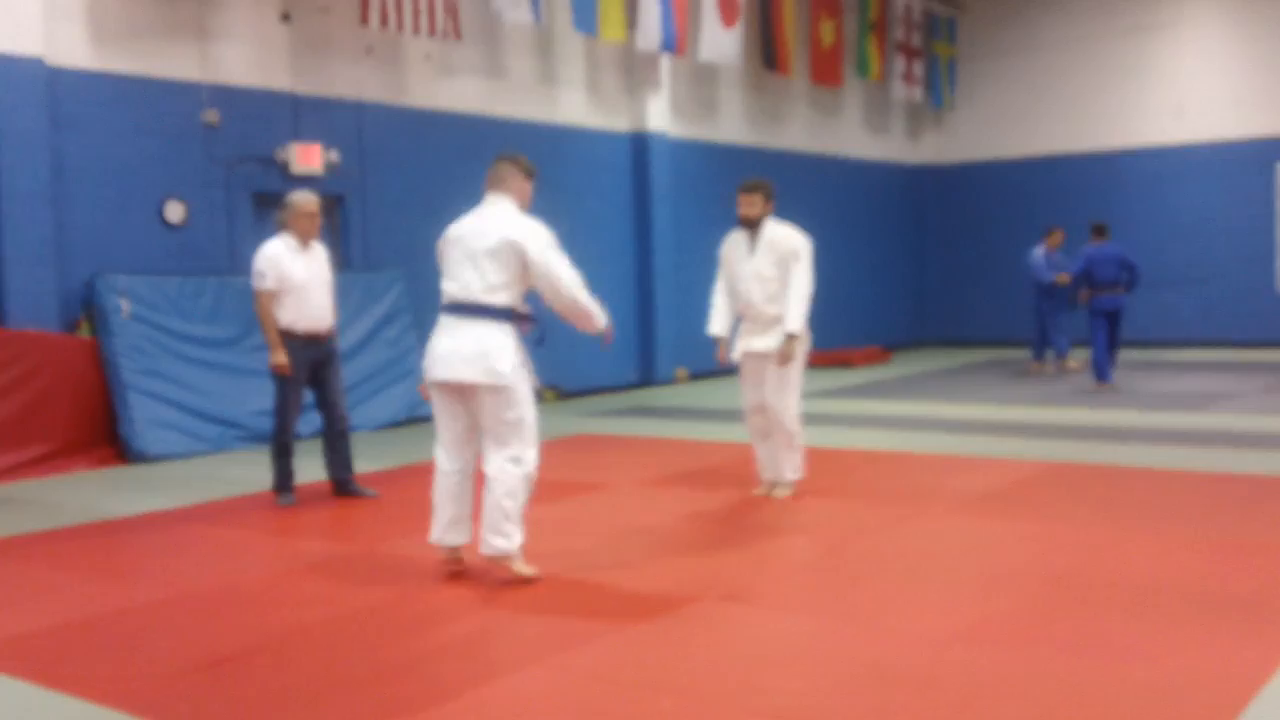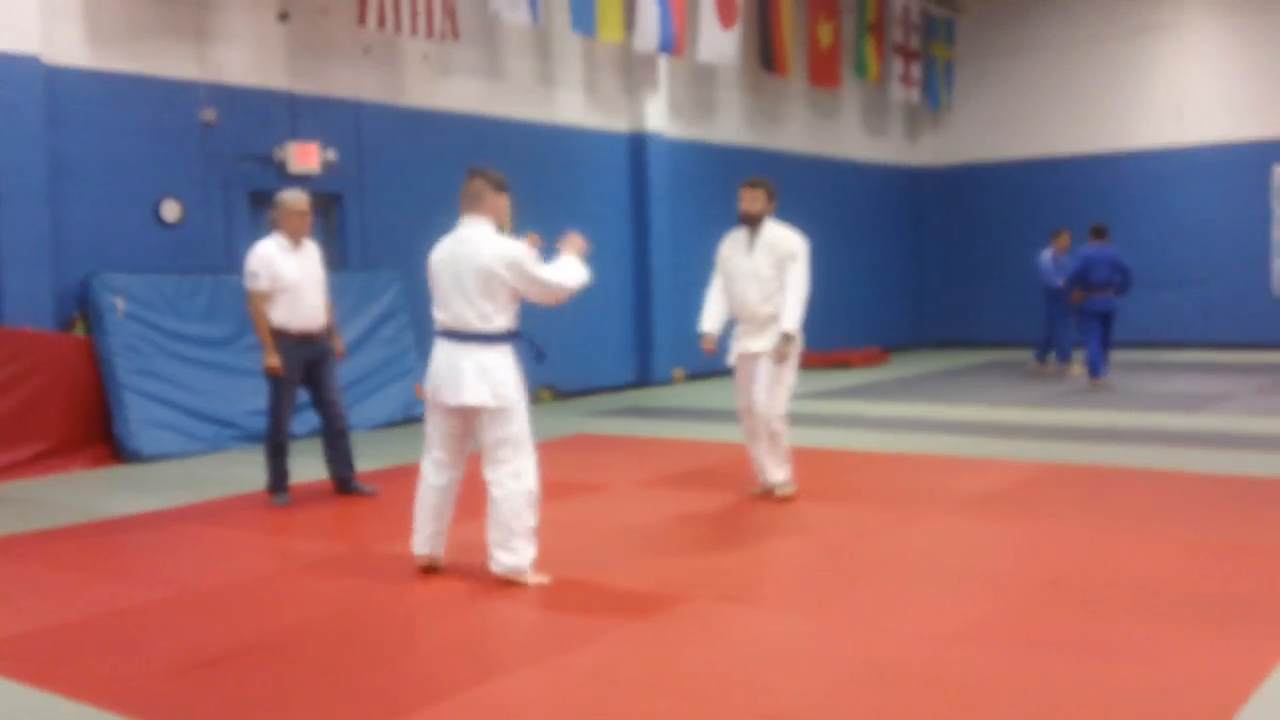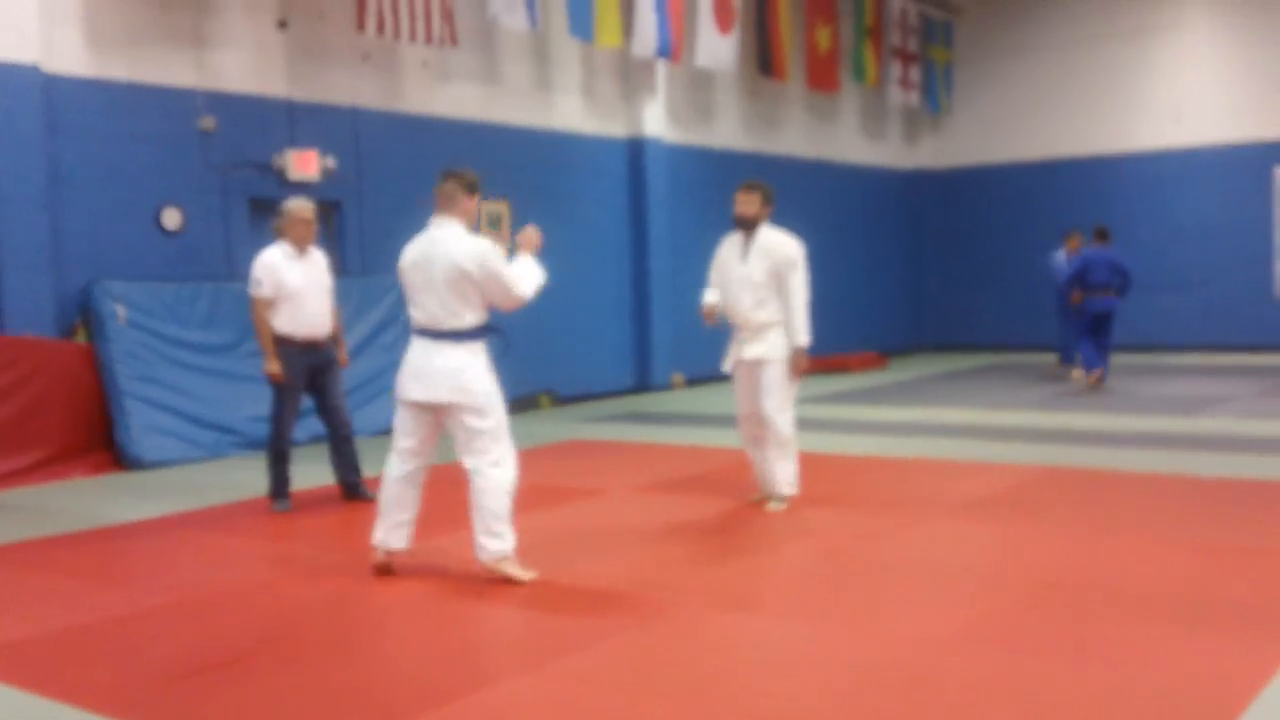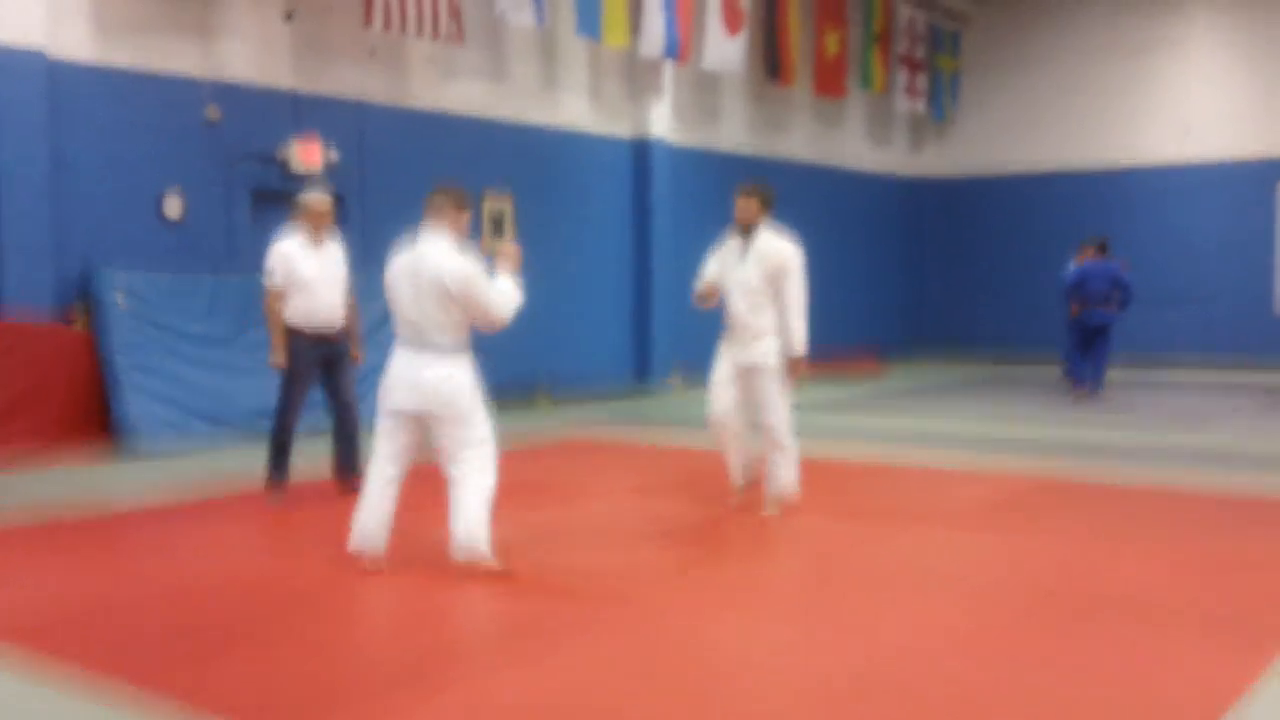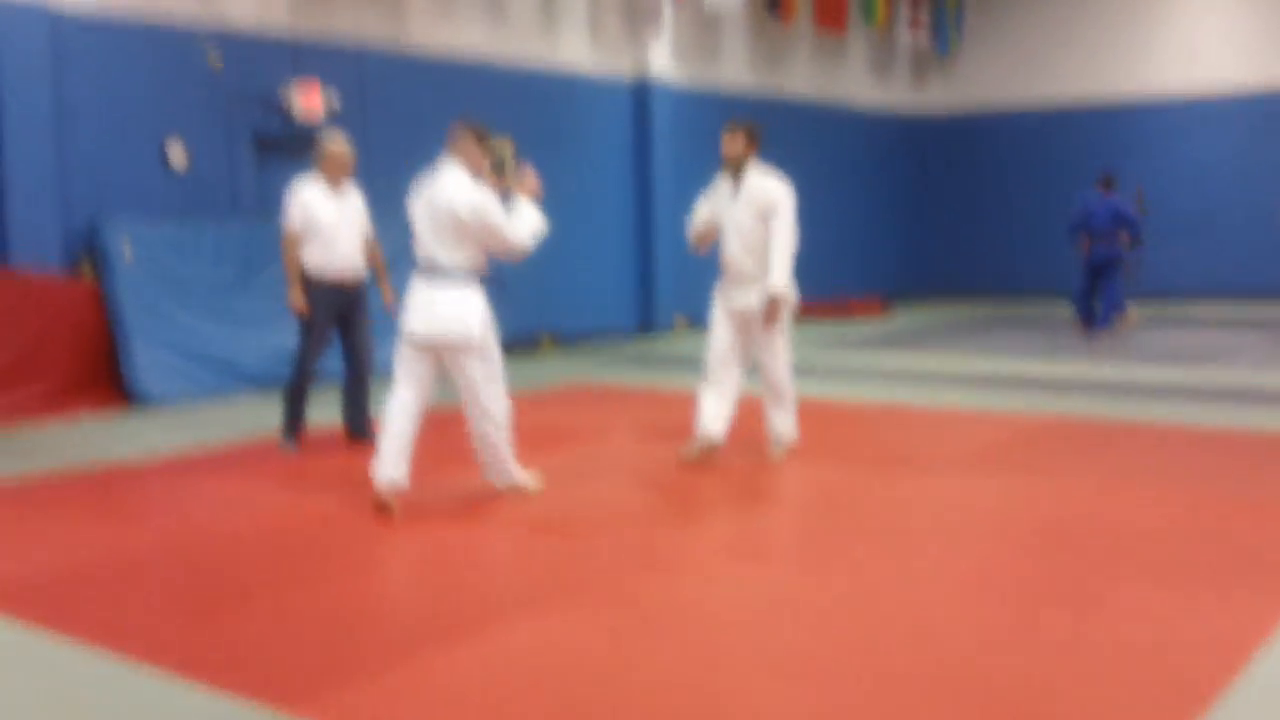
dt=0.2s
person 1, frame 1
left shoulder: (455, 230)
right shoulder: (527, 229)
right elbow: (562, 288)
right wrist: (598, 322)
left hip: (448, 342)
right hip: (492, 347)
left knee: (453, 451)
right knee: (511, 452)
left ankle: (450, 543)
right ankle: (503, 549)
person 1, frame 2
left shoulder: (440, 251)
right shoulder: (504, 250)
right elbow: (552, 288)
right wrist: (573, 256)
left hip: (447, 364)
right hip: (490, 368)
left knee: (440, 463)
right knee: (512, 468)
left ankle: (426, 549)
right ankle: (513, 563)
person 1, frame 3
left shoulder: (412, 251)
right shoulder: (475, 250)
right elbow: (513, 295)
right wrist: (526, 254)
left hip: (421, 362)
right hip: (464, 365)
left knee: (406, 460)
right knee: (493, 460)
left ankle: (387, 546)
right ankle: (498, 552)
person 1, frame 4
left shoulder: (399, 261)
right shoulder: (460, 265)
right elbow: (494, 315)
right wrist: (507, 273)
left hip: (404, 370)
right hip: (448, 374)
left knee: (387, 460)
right knee: (475, 462)
left ankle: (367, 542)
right ankle: (471, 546)
person 1, frame 5
left shoulder: (423, 189)
right shoulder: (472, 195)
right elbow: (513, 242)
left wrist: (491, 195)
right wrist: (525, 200)
left hip: (423, 300)
right hip: (460, 304)
left knee: (407, 394)
right knee: (486, 396)
left ankle: (387, 480)
right ankle: (507, 472)
person 2, frame 1
left shoulder: (791, 240)
right shoulder: (731, 243)
left elbow: (799, 290)
right elbow: (723, 291)
left wrist: (791, 336)
right wrist: (720, 336)
left hip: (784, 335)
right hip: (750, 334)
left knee: (781, 407)
right knee: (755, 408)
left ankle: (788, 477)
right ankle: (770, 476)
person 2, frame 2
left shoulder: (789, 241)
right shoulder: (729, 243)
left elbow: (795, 291)
right elbow: (719, 290)
left wrist: (787, 335)
right wrist: (710, 329)
left hip: (776, 335)
right hip: (745, 336)
left knee: (767, 407)
right knee: (749, 410)
left ankle: (779, 478)
right ankle: (767, 477)
person 2, frame 3
left shoulder: (784, 246)
right shoulder: (726, 246)
left elbow: (797, 300)
right elbow: (717, 287)
left wrist: (801, 347)
right wrist: (711, 306)
left hip: (775, 341)
right hip: (742, 342)
left knee: (775, 416)
right knee: (748, 417)
left ankle: (783, 489)
right ankle: (768, 482)
person 2, frame 4
left shoulder: (783, 250)
right shoulder: (727, 246)
left elbow: (794, 304)
right elbow: (708, 283)
left wrist: (798, 352)
right wrist: (704, 292)
left hip: (770, 346)
right hip: (735, 343)
left knee: (773, 421)
right knee: (722, 412)
left ankle: (781, 491)
right ankle: (744, 473)
person 2, frame 5
left shoulder: (774, 189)
right shoulder: (719, 187)
left elbow: (782, 243)
right elbow: (701, 227)
left wrist: (776, 294)
right wrist: (700, 234)
left hip: (765, 291)
right hip: (732, 287)
left knee: (774, 365)
right knee: (720, 358)
left ankle: (783, 437)
right ankle: (709, 435)
person 3, frame 1
left shoulder: (320, 250)
right shoulder: (272, 252)
right elbow: (264, 304)
left wrist: (332, 338)
right wrist: (276, 349)
left hip: (323, 344)
right hip: (293, 345)
left knee: (337, 415)
right knee: (287, 419)
left ankle: (343, 481)
right ankle: (284, 487)
person 3, frame 2
left shoulder: (313, 249)
right shoulder: (264, 252)
right elbow: (257, 305)
left wrist: (334, 336)
right wrist: (269, 351)
left hip: (317, 343)
right hip: (286, 344)
left knee: (334, 413)
right knee: (281, 419)
left ankle: (345, 480)
right ankle: (278, 487)
person 3, frame 3
left shoulder: (320, 257)
right shoulder: (270, 260)
right elbow: (261, 312)
left wrist: (340, 345)
right wrist: (270, 357)
left hip: (322, 350)
right hip: (291, 351)
left knee: (339, 419)
right knee: (284, 426)
left ankle: (353, 485)
right ankle: (280, 493)
person 3, frame 4
left shoulder: (337, 248)
right shoulder: (284, 250)
right elbow: (273, 301)
left wrist: (355, 339)
right wrist: (278, 347)
left hip: (335, 341)
right hip: (302, 341)
left knee: (347, 408)
right knee: (289, 411)
left ankle: (348, 472)
right ankle: (277, 476)
person 3, frame 5
left shoulder: (354, 196)
right shoulder: (303, 194)
left elbow: (369, 242)
right elbow: (291, 244)
left wrist: (384, 284)
right wrist: (295, 290)
left hip: (352, 291)
right hip: (319, 290)
left knee: (360, 361)
right knee: (307, 360)
left ankle: (359, 428)
right ankle: (292, 430)
